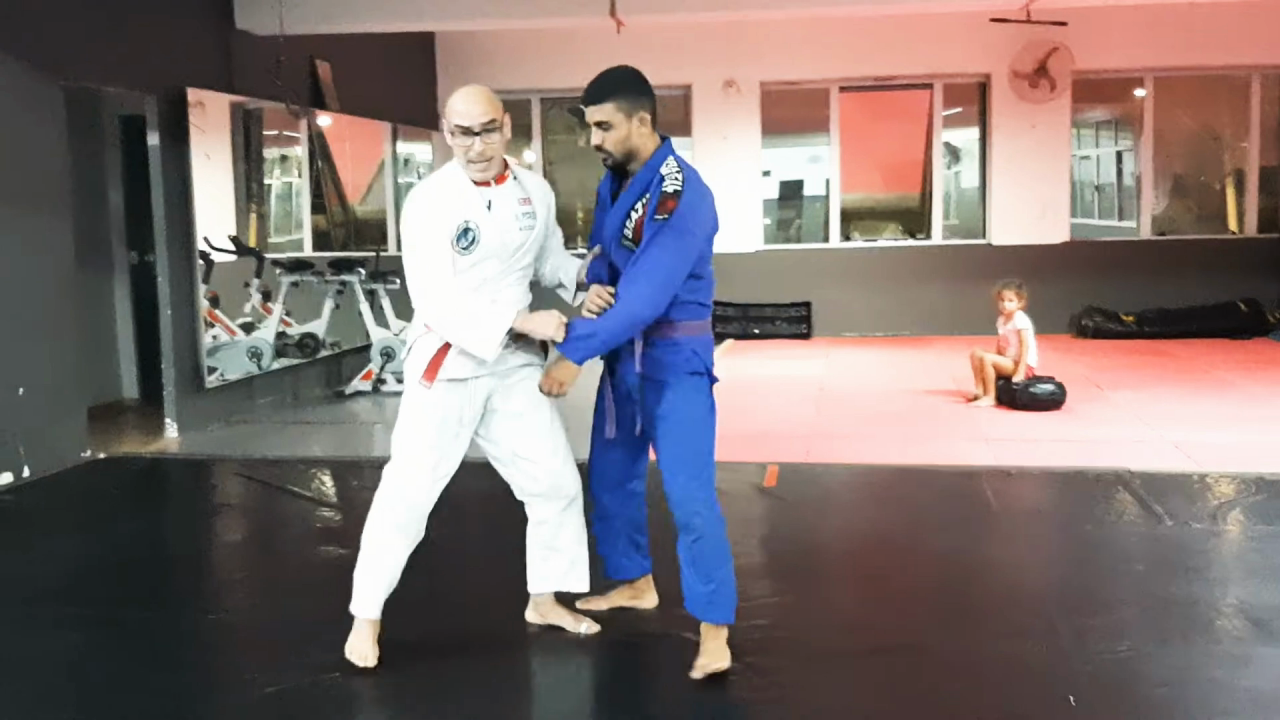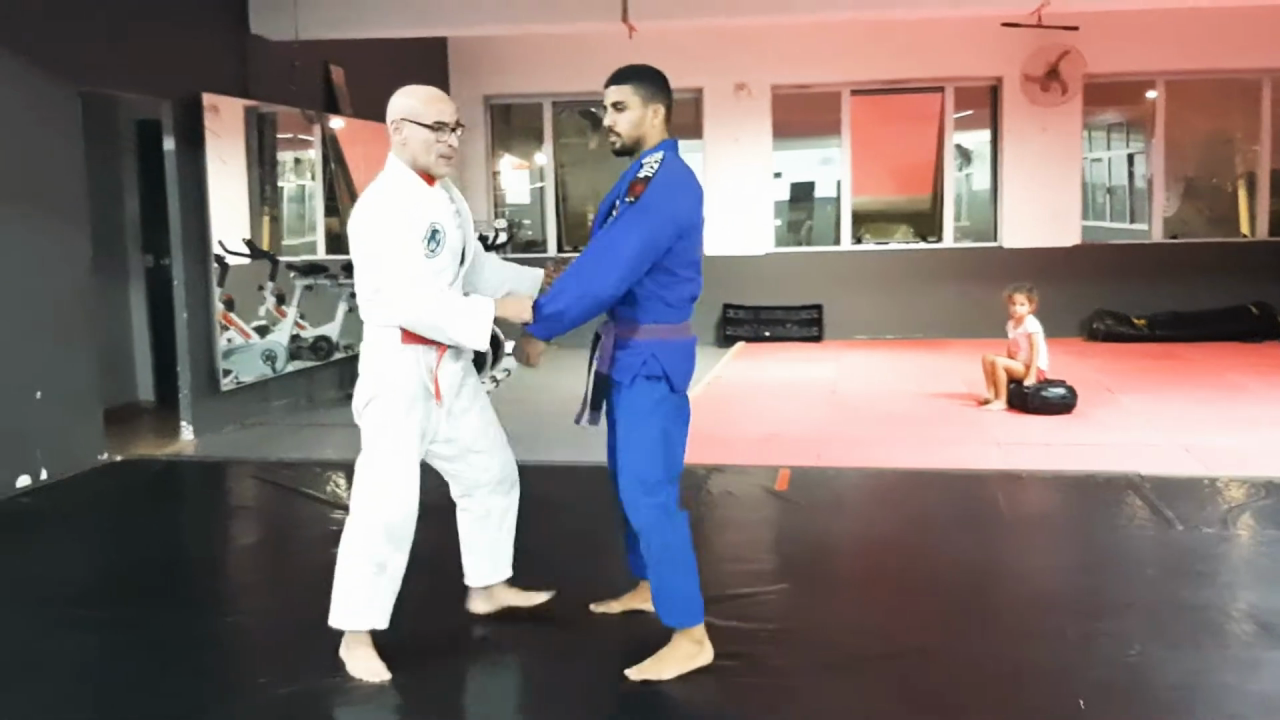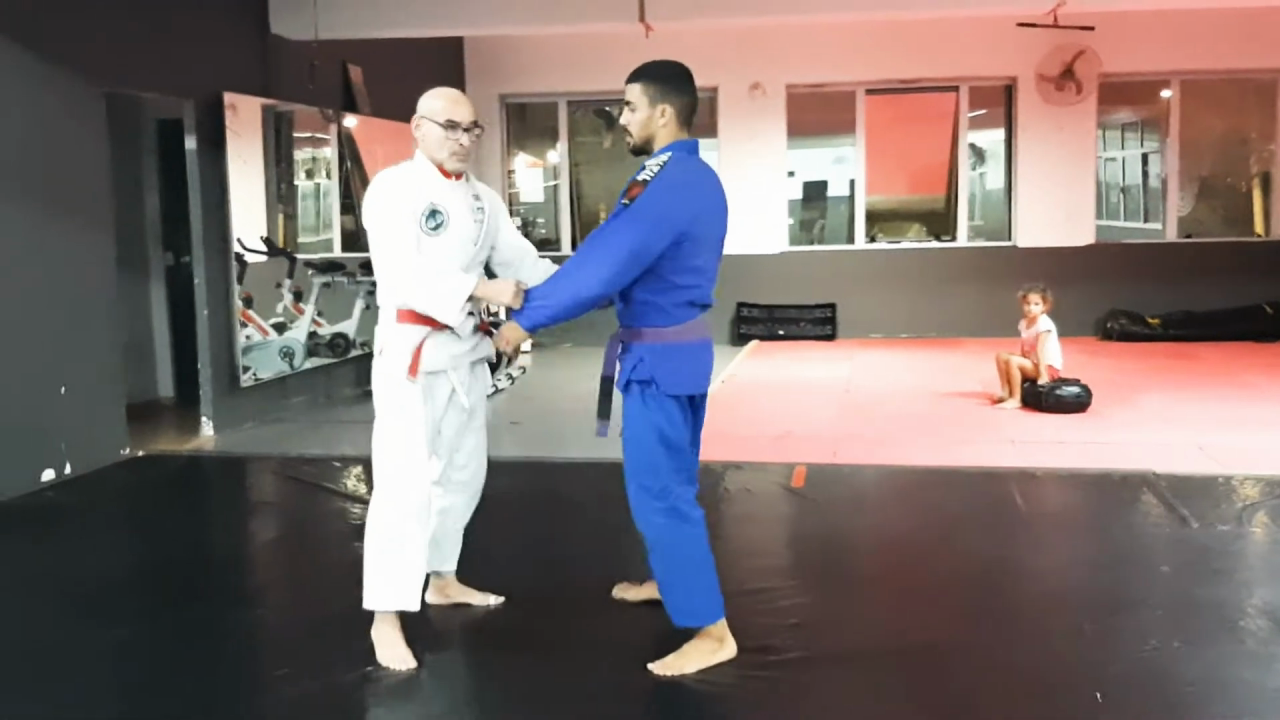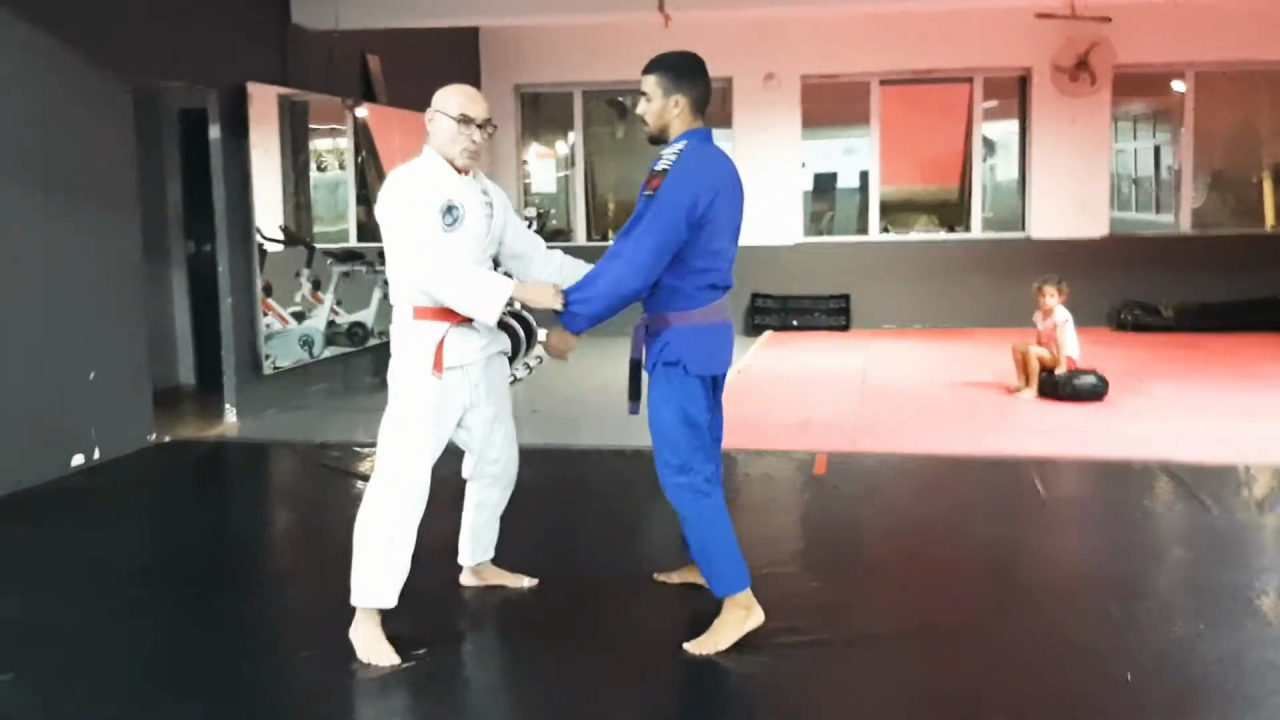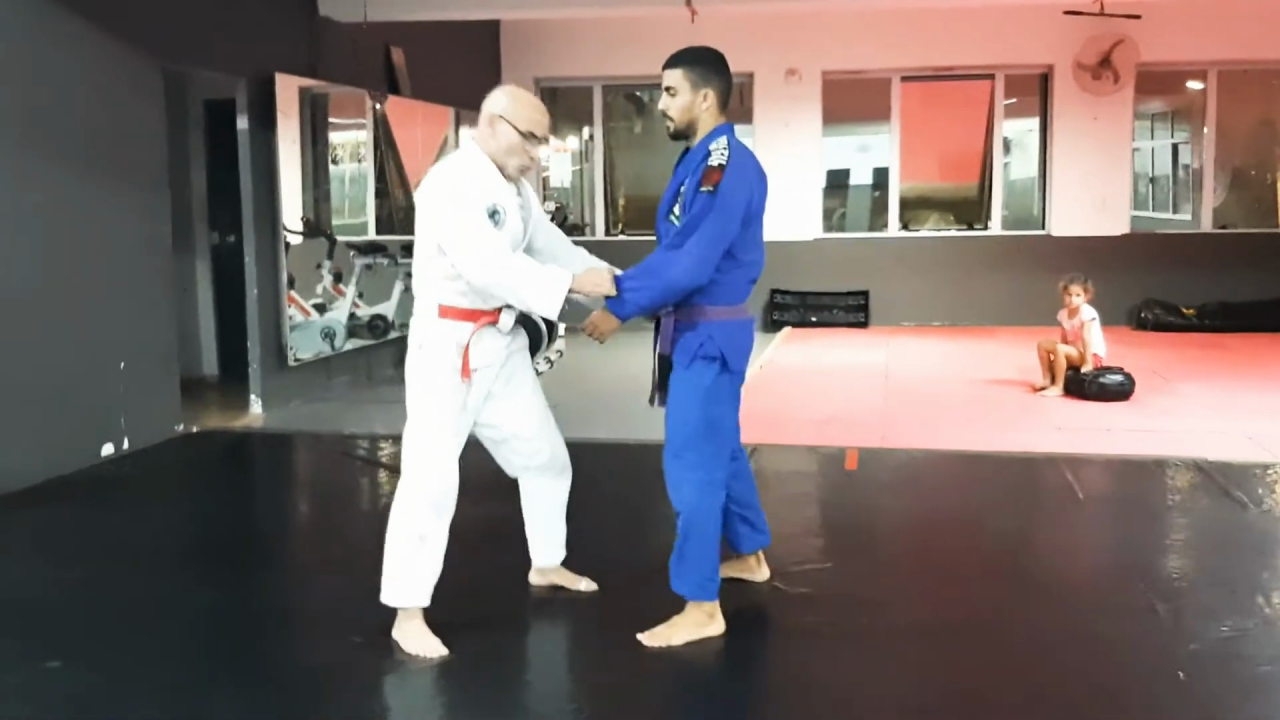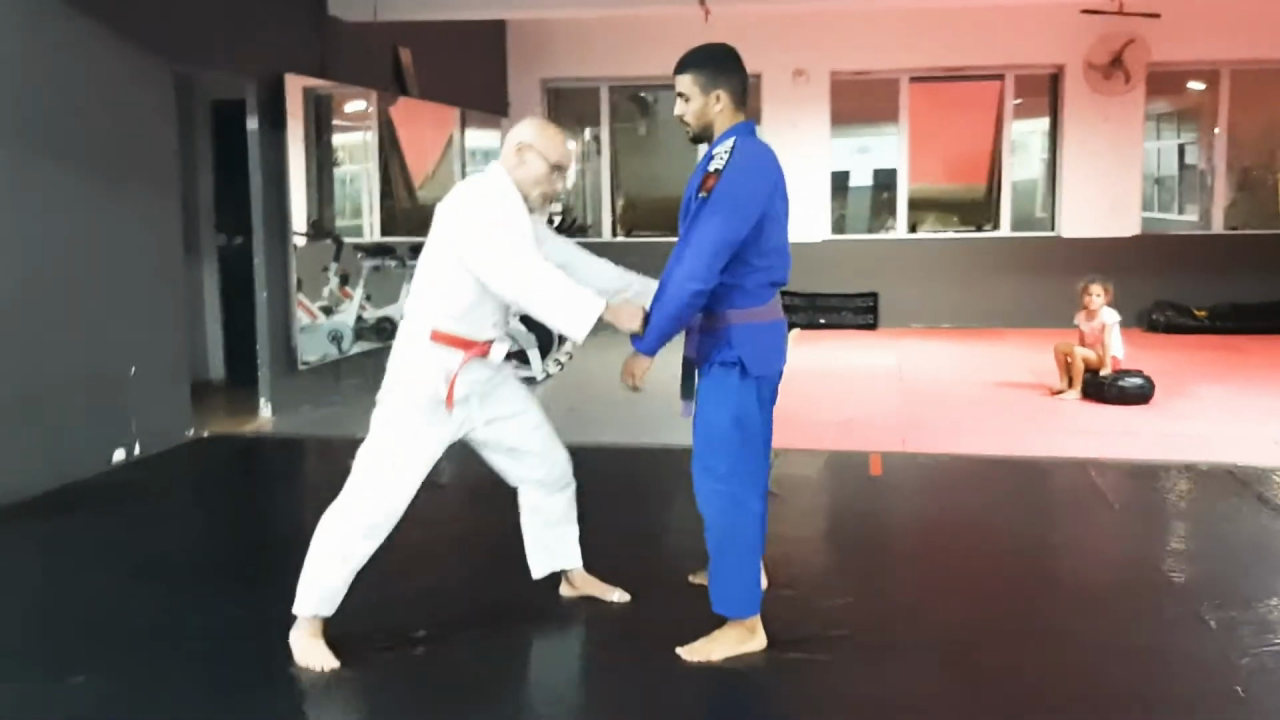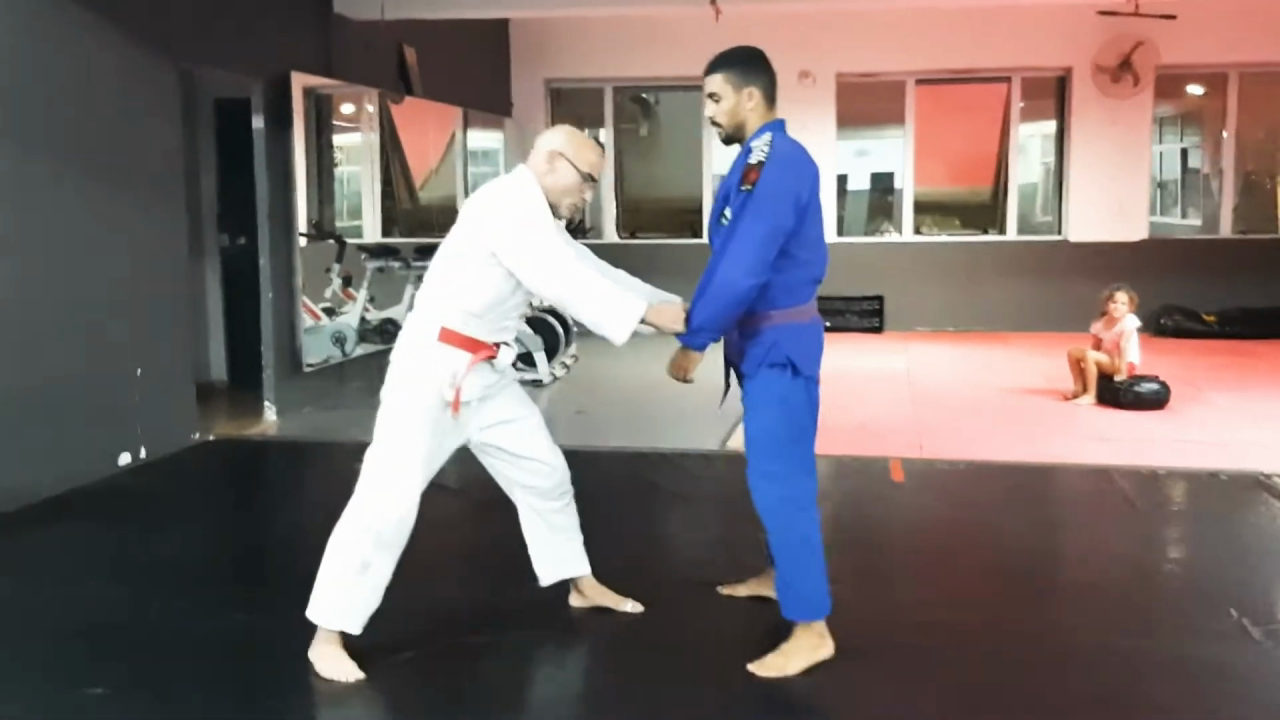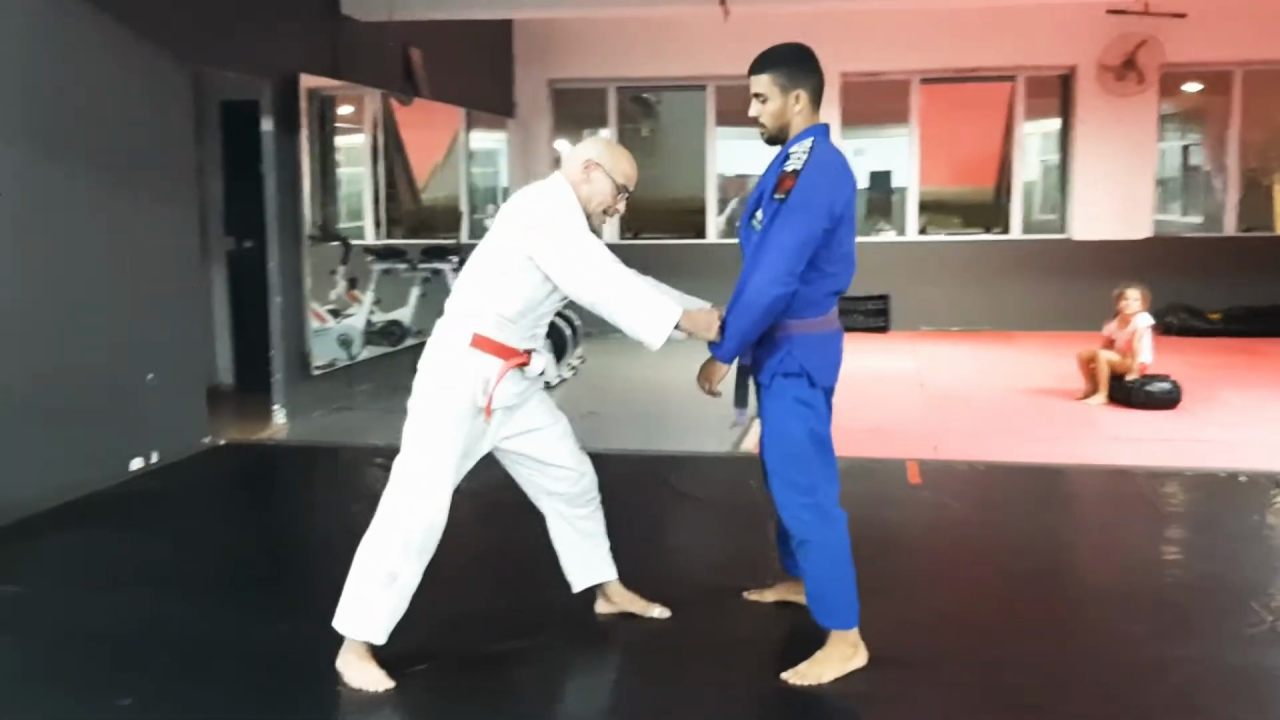
dt=0.4s
person 1, frame 1
left shoulder: (681, 194)
right shoulder: (614, 181)
left elbow: (647, 292)
left wrist: (572, 352)
right wrist: (592, 289)
left hip: (677, 356)
right hip: (625, 351)
left knee: (689, 491)
right knee: (612, 476)
left ankle: (714, 627)
right ankle: (635, 582)
person 1, frame 2
left shoulder: (661, 182)
right shoulder: (652, 178)
left elbow: (609, 271)
right elbow: (610, 263)
left wrist: (541, 326)
right wrist: (558, 292)
left hip: (651, 354)
right hip: (633, 351)
left knee: (649, 492)
right knee: (631, 481)
left ankle: (690, 634)
right ankle: (651, 586)
person 1, frame 3
left shoulder: (663, 187)
right shoulder: (702, 179)
left elbow: (598, 266)
left wrist: (523, 319)
right wrist: (621, 296)
left hip: (657, 357)
right hip: (684, 346)
left knee: (660, 494)
right knee: (671, 480)
left ankle: (711, 632)
right ankle: (673, 578)
person 1, frame 4
left shoulder: (677, 171)
right shoulder: (714, 164)
left elbow: (633, 263)
left wrist: (571, 319)
right wrist: (584, 297)
left hip: (680, 338)
right hip: (701, 330)
left knee: (684, 471)
right knee: (696, 458)
left ankle: (737, 600)
right ankle: (709, 564)
person 1, frame 5
left shoulder: (727, 166)
right shoulder: (699, 159)
left elbow: (691, 263)
right elbow: (674, 250)
left wrist: (618, 305)
right wrist: (621, 287)
left hip: (709, 334)
right hip: (698, 331)
left knee: (692, 466)
right knee: (721, 450)
left ankle: (702, 608)
right ankle: (750, 555)
person 1, frame 6
left shoulder: (733, 168)
right shoulder: (747, 156)
left elbow: (695, 270)
left wrist: (645, 345)
right wrist: (655, 321)
left hip: (738, 338)
right hip: (745, 330)
left knee: (723, 476)
right knee: (741, 463)
left ankle: (743, 623)
right ankle: (746, 564)
person 1, frame 7
left shoulder: (773, 161)
right shoulder: (767, 158)
left elbow: (742, 269)
left wrist: (693, 340)
right wrist: (703, 329)
left hip: (779, 340)
right hip: (766, 336)
left knee: (782, 480)
right knee: (769, 470)
left ankle: (811, 629)
right ankle: (781, 574)
person 1, frame 8
left shoulder: (810, 171)
right shoulder: (805, 163)
left elbow: (773, 279)
left wrist: (722, 351)
right wrist: (734, 337)
left hip: (795, 348)
right hip: (787, 344)
left knee: (805, 487)
right knee: (785, 476)
left ankle: (845, 638)
right ankle: (801, 579)
person 2, frame 1
left shoulder: (533, 191)
right shoulder: (430, 201)
left elbow: (546, 258)
right elbow: (437, 302)
left wrist: (584, 275)
right wrist: (521, 323)
left hip: (514, 363)
right hip: (443, 363)
left knee: (554, 481)
right knee: (408, 489)
left ankle: (544, 600)
right ankle: (365, 615)
person 2, frame 2
left shoulder: (447, 197)
right shoulder: (384, 206)
left elbow: (473, 268)
right elbow: (411, 304)
left wrist: (542, 282)
right wrist: (497, 311)
left hip: (448, 366)
right hip: (398, 368)
left knee: (491, 473)
right knee: (388, 503)
left ankle: (488, 587)
right ankle: (356, 634)
person 2, frame 3
left shoulder: (484, 199)
right shoulder: (393, 187)
left elbow: (524, 265)
right elbow: (403, 273)
right wrist: (479, 289)
left hip: (464, 351)
right hip: (410, 353)
left knee: (462, 471)
right knee: (404, 483)
left ankle: (440, 580)
right ankle: (386, 617)
person 2, frame 4
left shoulder: (487, 195)
right shoulder: (407, 186)
left elbow: (531, 253)
right elbow: (432, 271)
right wrist: (516, 292)
left hip: (479, 346)
right hip: (427, 349)
left knee: (495, 460)
right knee: (404, 476)
left ankle: (476, 562)
right ankle: (366, 617)
person 2, frame 5
left shoulder: (518, 192)
right shoulder: (450, 182)
left elbow: (560, 252)
right elbow: (488, 264)
left wrist: (625, 286)
right wrist: (574, 283)
left hip: (502, 346)
right hip: (446, 347)
left knee: (544, 456)
right knee: (431, 479)
left ankle: (547, 565)
right ankle: (409, 613)
person 2, frame 6
left shoulder: (519, 219)
right shoulder: (474, 205)
left elbow: (575, 265)
right elbow: (525, 283)
left wrist: (656, 292)
right wrist: (606, 310)
left hip: (483, 372)
right hip: (428, 368)
left knee: (546, 465)
right knee: (380, 491)
left ankle: (572, 574)
right ankle: (308, 621)
person 2, frame 7
left shoulder: (535, 218)
right shoulder: (505, 203)
left elbow: (588, 272)
right elbow: (562, 283)
left wrist: (674, 304)
right wrist: (649, 313)
left hip: (486, 371)
right hip: (433, 366)
left knee: (544, 472)
right knee: (389, 496)
left ankle: (581, 584)
right ankle: (328, 634)
person 2, frame 8
left shoulder: (566, 224)
right shoulder: (543, 208)
left elbow: (622, 282)
right elbow: (598, 288)
left wrist: (704, 311)
right wrist: (682, 319)
left hip: (512, 379)
right hip: (462, 371)
left knee: (572, 479)
right knee: (418, 505)
left ankle: (608, 589)
right ankle: (356, 644)
